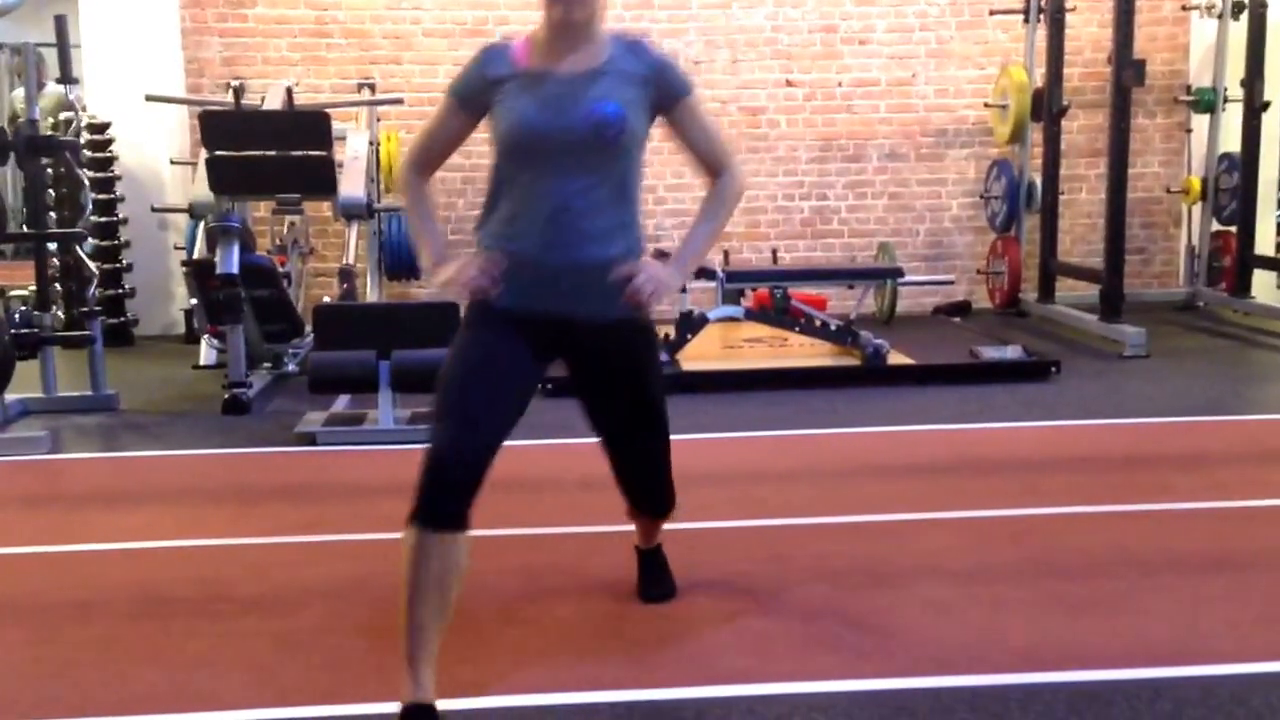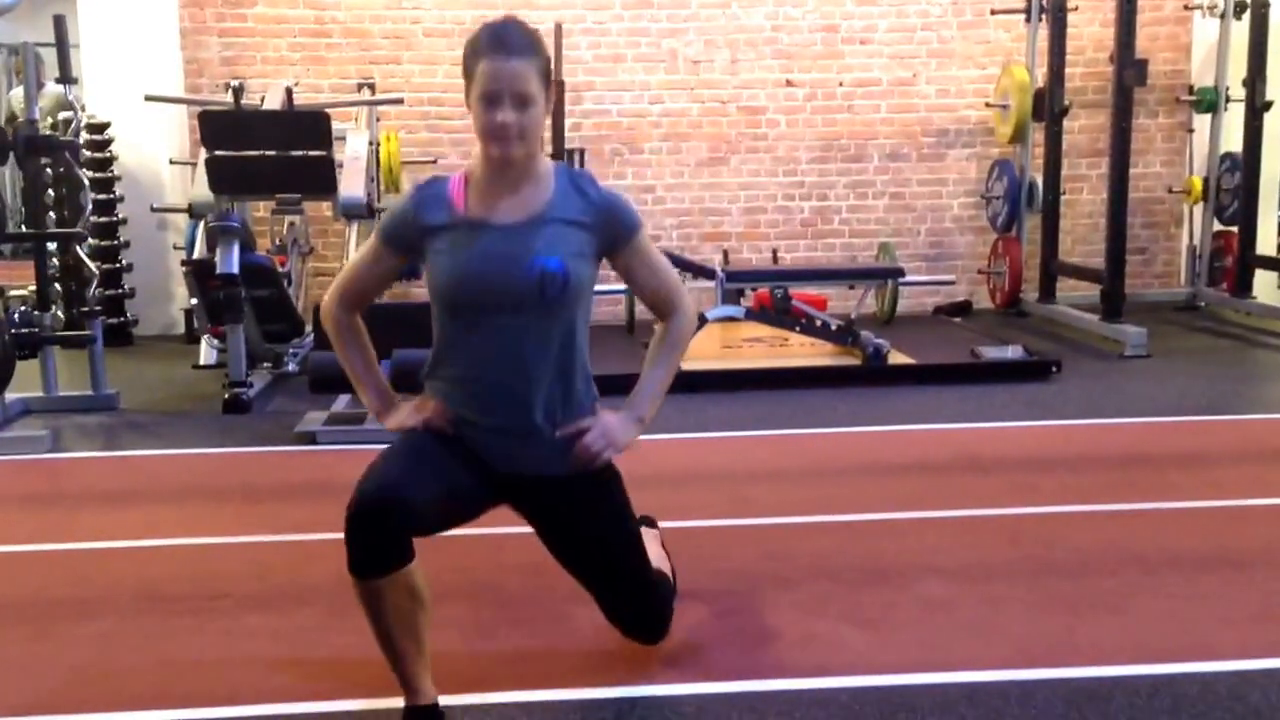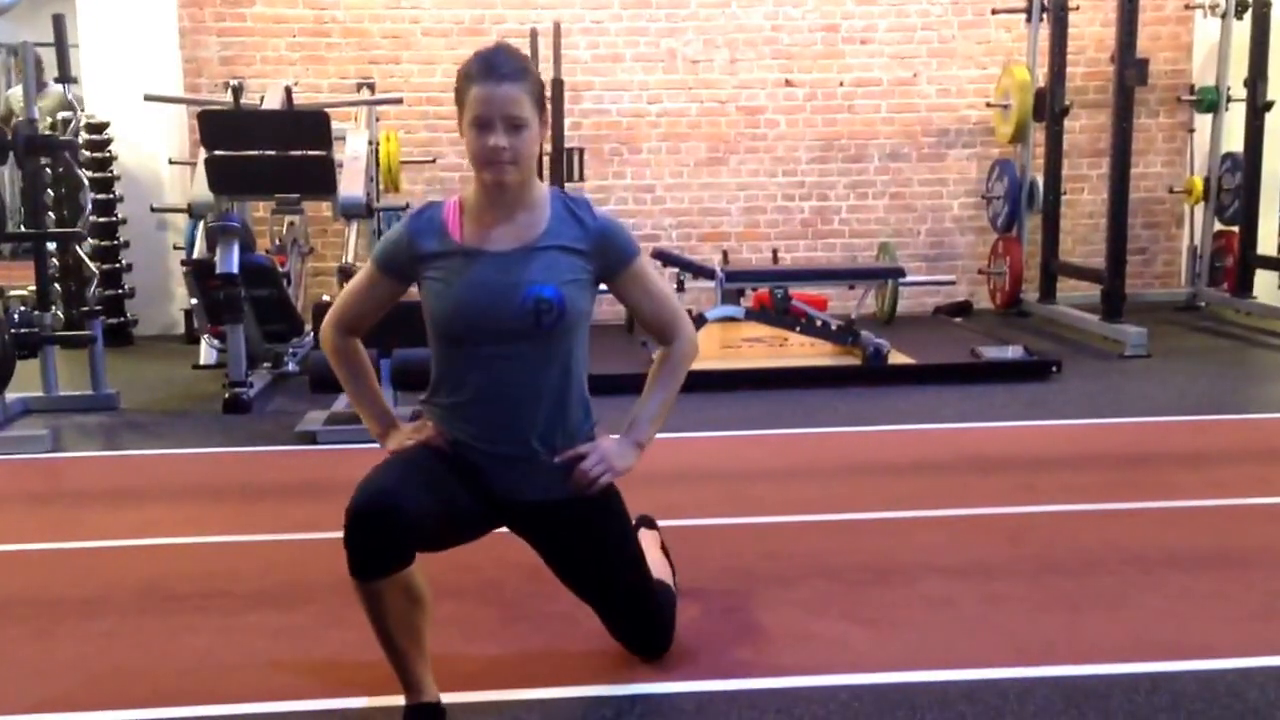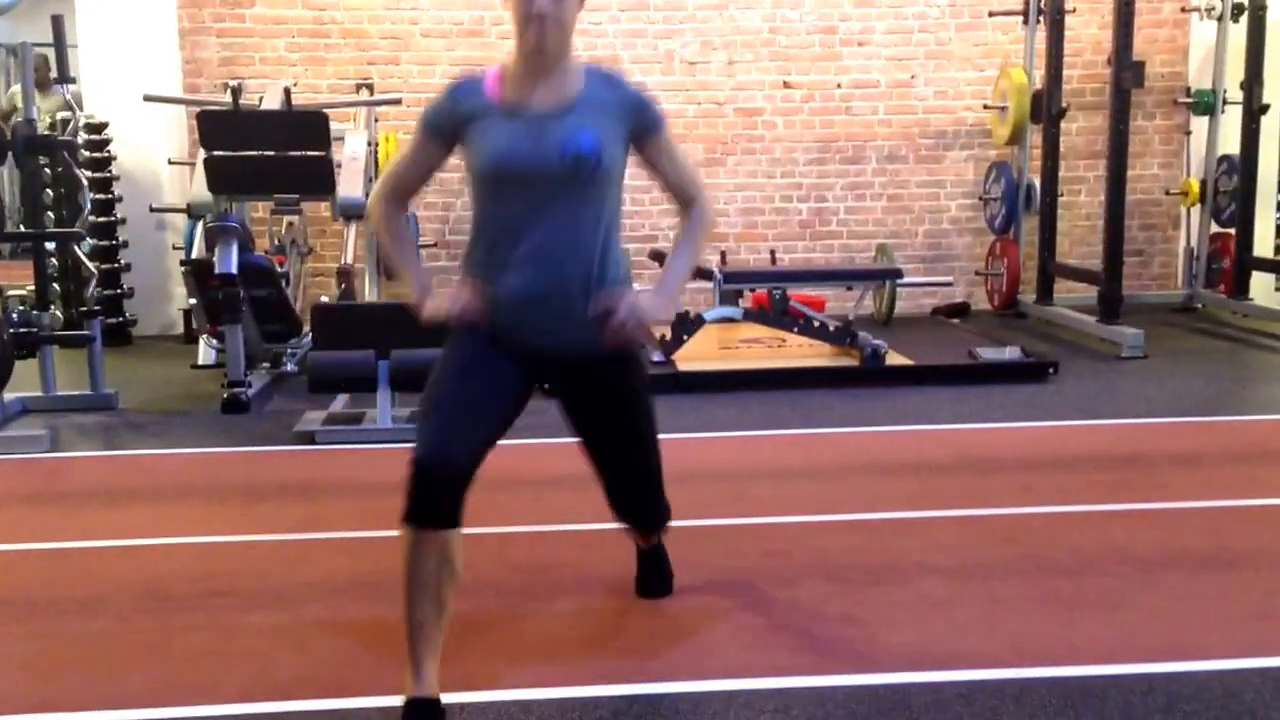
dt=0.4s
person 1, frame 1
left shoulder: (641, 66)
right shoulder: (495, 66)
left elbow: (725, 174)
right elbow: (416, 168)
left wrist: (680, 265)
right wrist: (442, 259)
left hip: (608, 308)
right hip: (507, 309)
left knee: (649, 480)
right knee: (448, 471)
left ankle: (648, 550)
person 1, frame 2
left shoulder: (592, 205)
right shoulder: (428, 208)
left elbow: (677, 313)
right elbow: (340, 307)
left wrist: (633, 416)
right wrist: (385, 405)
left hip: (560, 451)
right hip: (457, 438)
left knee: (646, 620)
right knee: (374, 514)
left ankle: (645, 541)
person 1, frame 3
left shoulder: (589, 231)
right shoulder: (422, 235)
left elbow: (679, 337)
right elbow: (338, 332)
left wrist: (633, 442)
right wrist: (387, 427)
left hip: (561, 476)
right hip: (457, 461)
left knee: (650, 638)
right knee: (372, 518)
left ankle: (644, 540)
person 1, frame 4
left shoulder: (615, 98)
right shoulder: (469, 99)
left elbow: (695, 203)
right elbow: (387, 200)
left wrist: (663, 295)
right wrist: (425, 290)
left hip: (597, 341)
right hip: (492, 337)
left knee: (641, 503)
right knee: (435, 471)
left ankle: (648, 544)
